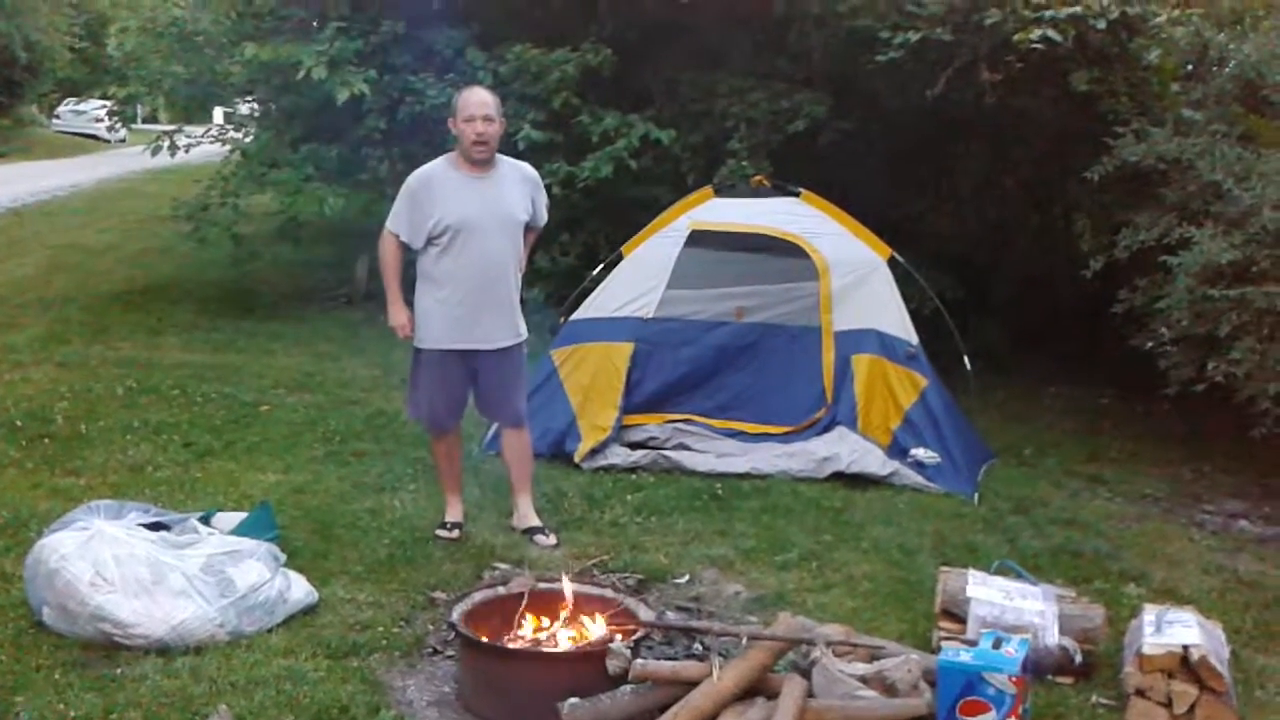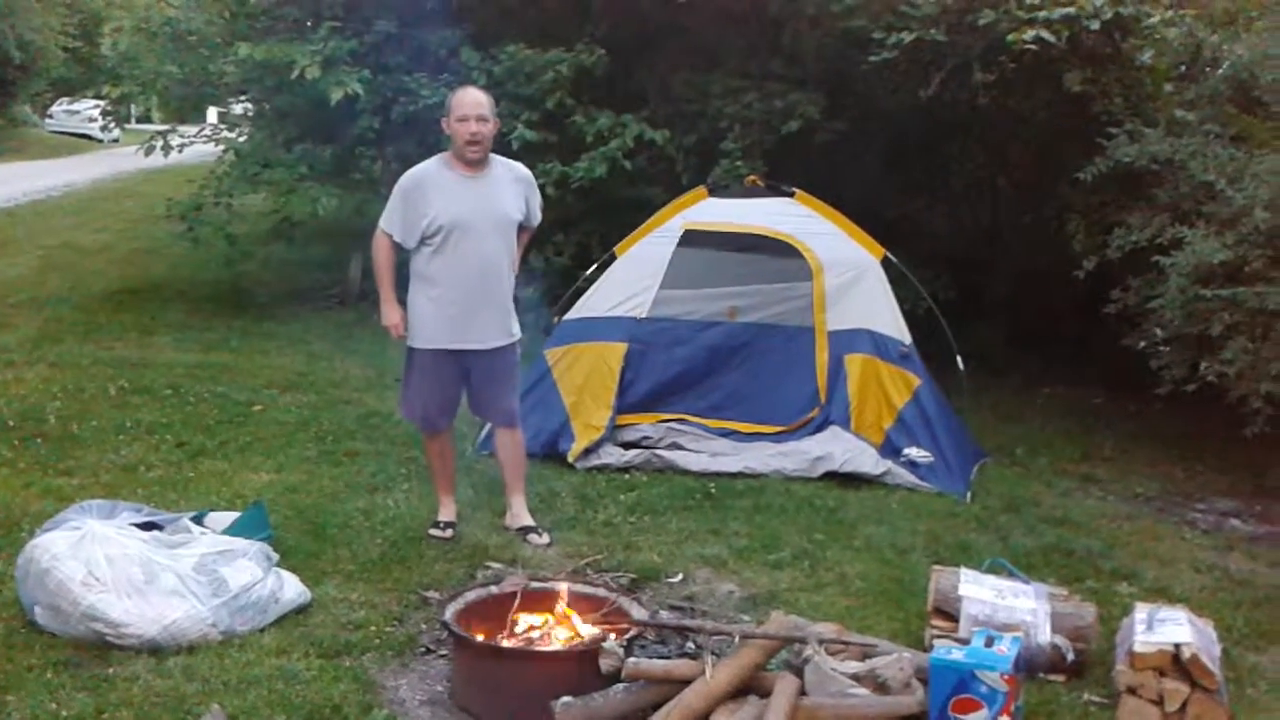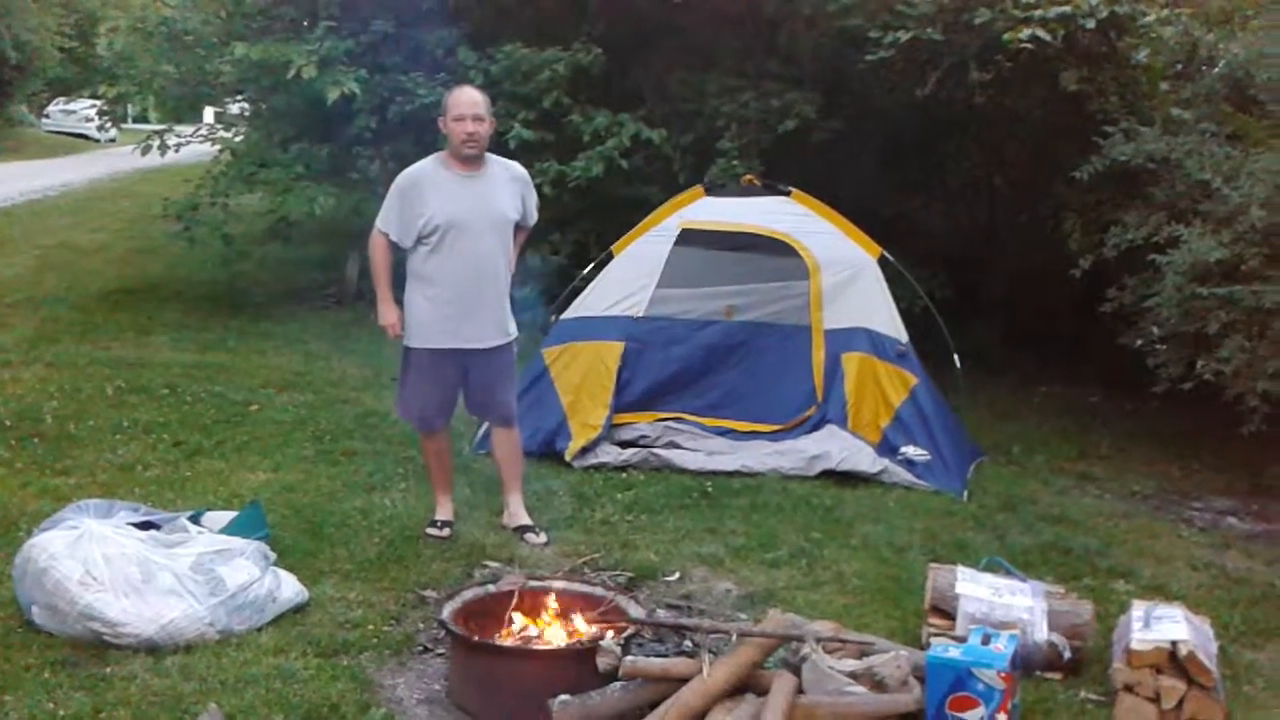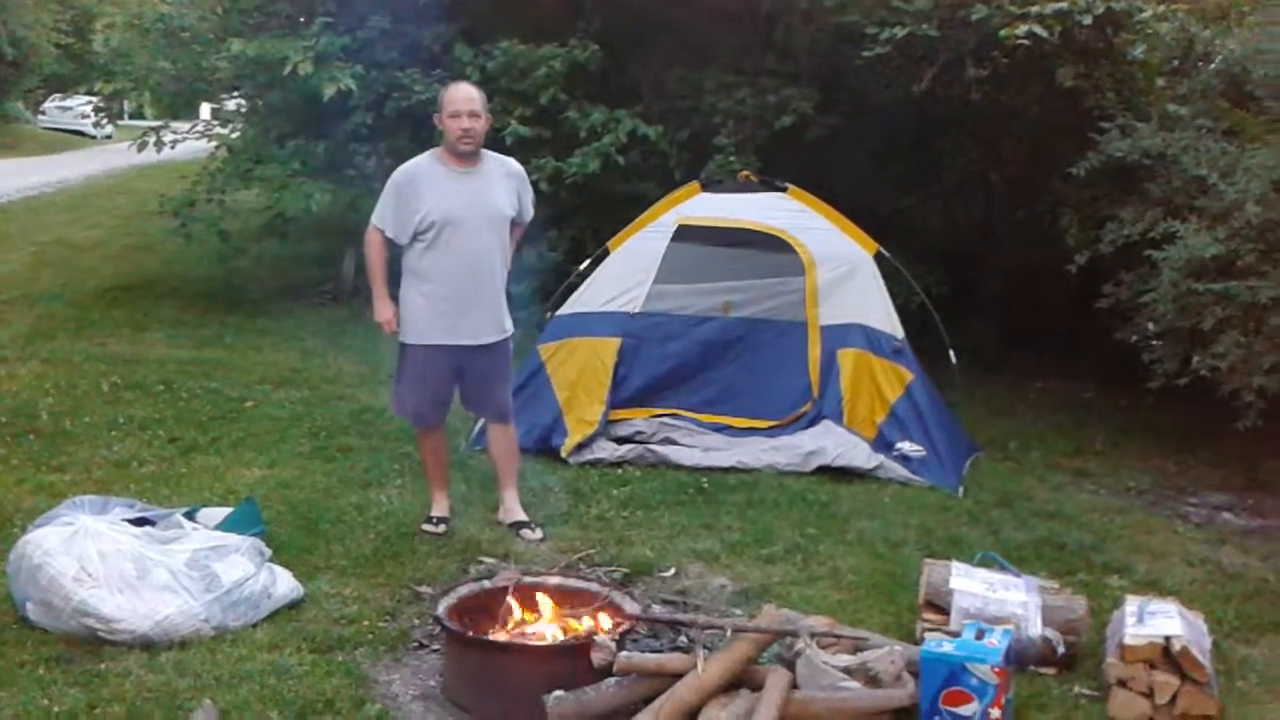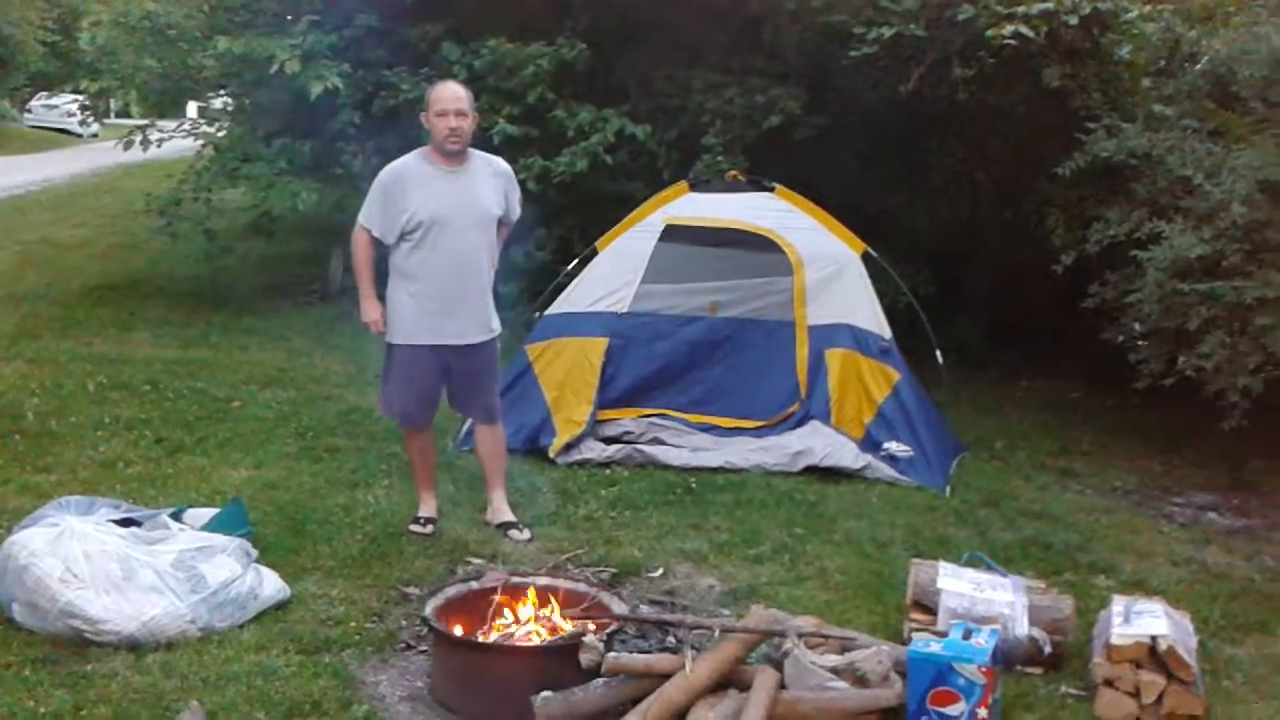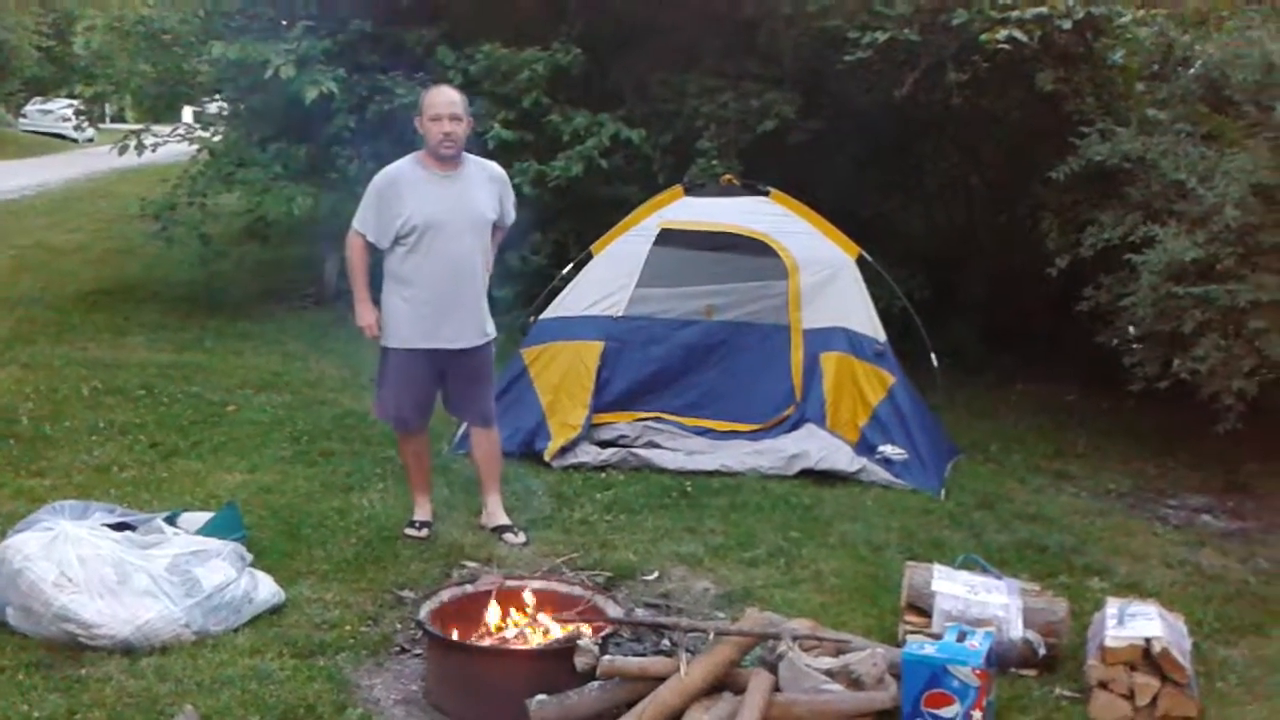
dt=0.1s
person 1, frame 1
left shoulder: (524, 178)
right shoulder: (426, 181)
right elbow: (391, 240)
right wrist: (395, 303)
left hip: (504, 329)
right hip: (442, 332)
left knee: (514, 418)
right knee: (442, 423)
left ankle: (524, 510)
right ankle: (453, 506)
person 1, frame 2
left shoulder: (518, 178)
right shoulder: (420, 180)
right elbow: (384, 239)
right wrist: (388, 303)
left hip: (498, 328)
right hip: (435, 332)
left knee: (507, 418)
right knee: (435, 422)
left ankle: (517, 509)
right ankle: (446, 506)
person 1, frame 3
left shoulder: (514, 177)
right shoulder: (415, 180)
right elbow: (380, 239)
right wrist: (385, 302)
left hip: (494, 328)
right hip: (431, 331)
left knee: (504, 416)
right knee: (432, 421)
left ankle: (515, 508)
right ankle: (443, 505)
person 1, frame 4
left shoulder: (510, 173)
right shoulder: (412, 176)
right elbow: (376, 235)
right wrist: (381, 299)
left hip: (490, 324)
right hip: (427, 327)
left knee: (500, 413)
right knee: (428, 418)
left ankle: (510, 504)
right ankle: (439, 501)
person 1, frame 5
left shoulder: (497, 172)
right shoulder: (398, 175)
right elbow: (363, 235)
right wrist: (368, 299)
left hip: (477, 324)
right hip: (414, 327)
left knee: (488, 413)
right knee: (415, 418)
left ankle: (498, 505)
right ankle: (426, 502)
person 1, frame 6
left shoulder: (492, 177)
right shoulder: (393, 180)
right elbow: (357, 239)
right wrist: (363, 303)
left hip: (472, 328)
right hip: (409, 331)
left knee: (483, 417)
right knee: (410, 422)
left ankle: (493, 508)
right ankle: (421, 506)
